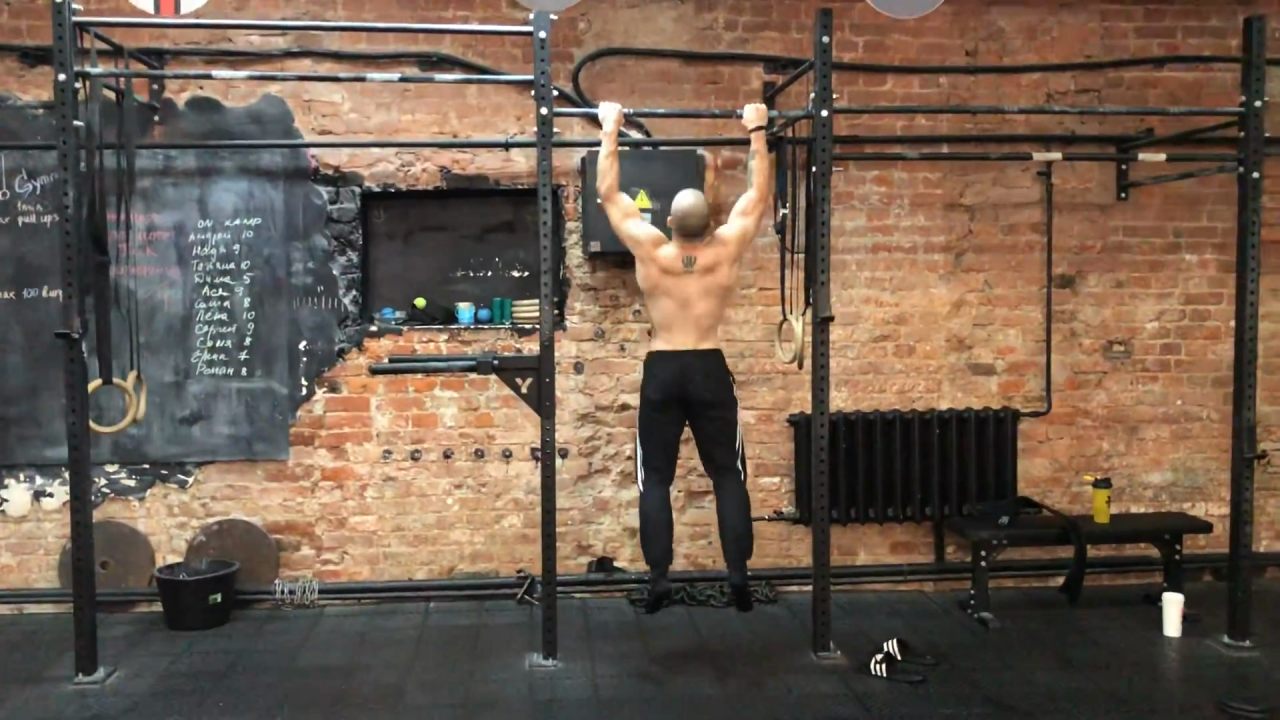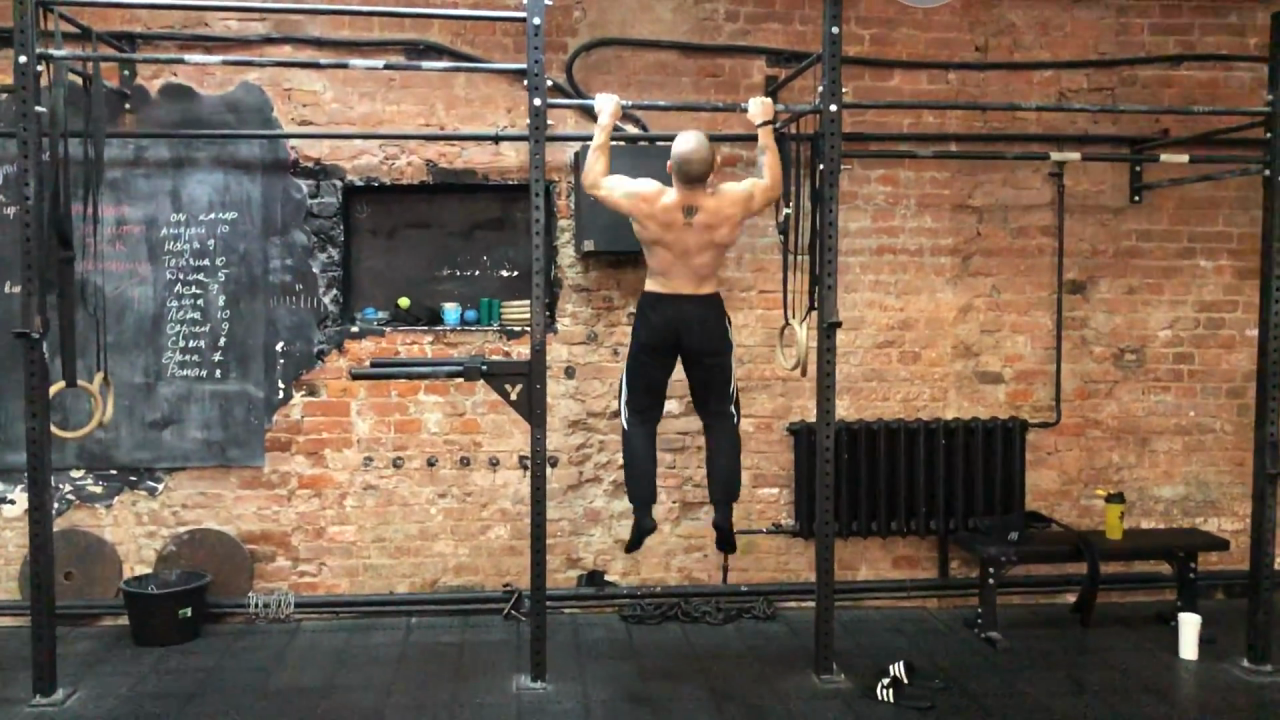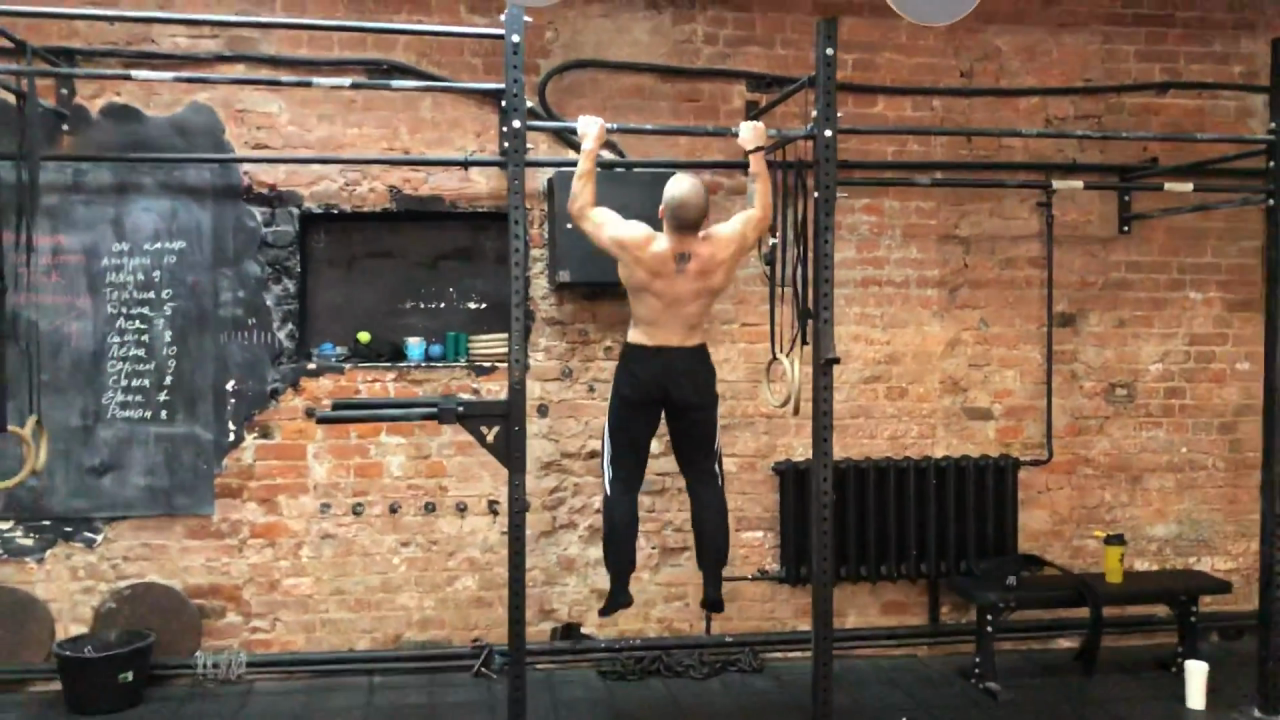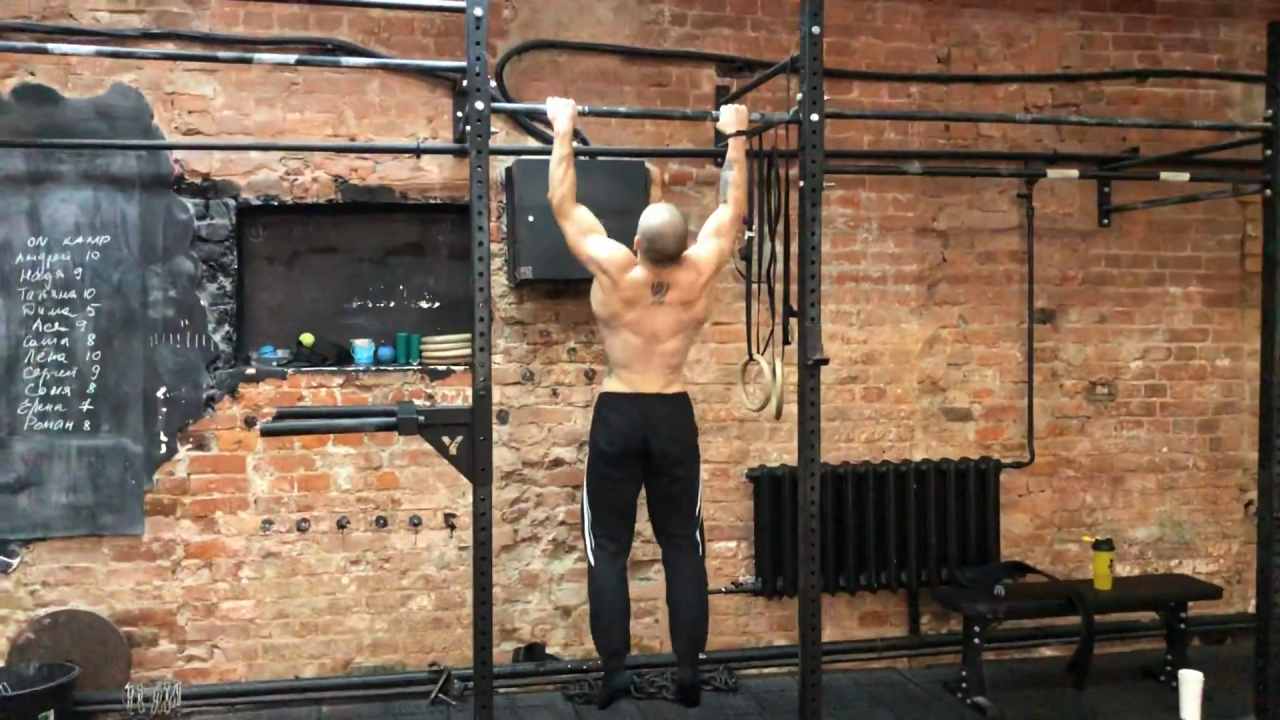
dt=0.5s
person 1, frame 1
left shoulder: (649, 251)
right shoulder: (728, 250)
left elbow: (608, 192)
right elbow: (760, 192)
left wrist: (610, 130)
right wrist: (757, 130)
left hip: (662, 373)
right hip: (710, 372)
left knee: (654, 480)
right knee: (727, 476)
left ankle: (659, 577)
right ankle: (738, 573)
person 1, frame 2
left shoulder: (646, 198)
right shoulder: (732, 201)
left elbow: (591, 181)
right elbow: (775, 185)
left wrist: (604, 123)
right wrist: (765, 124)
left hip: (656, 314)
right hip: (707, 316)
left knee: (640, 418)
right knee: (720, 418)
left ankle: (642, 514)
right ankle: (724, 518)
person 1, frame 3
left shoulder: (634, 243)
right shoulder: (723, 246)
left elbow: (578, 208)
right elbow: (763, 209)
left wrist: (590, 145)
right wrist: (755, 150)
left hip: (639, 369)
right hip: (693, 369)
left knee: (622, 481)
right knee: (705, 479)
left ankle: (619, 587)
right ankle: (713, 586)
person 1, frame 4
left shoulder: (611, 267)
right shoulder: (703, 271)
left elbow: (561, 202)
right elbow: (734, 204)
left wrist: (564, 129)
right wrist: (735, 134)
left hip: (617, 417)
right hip: (673, 418)
left knee: (608, 549)
right knee: (682, 547)
left ankle: (614, 670)
right ankle: (688, 672)
